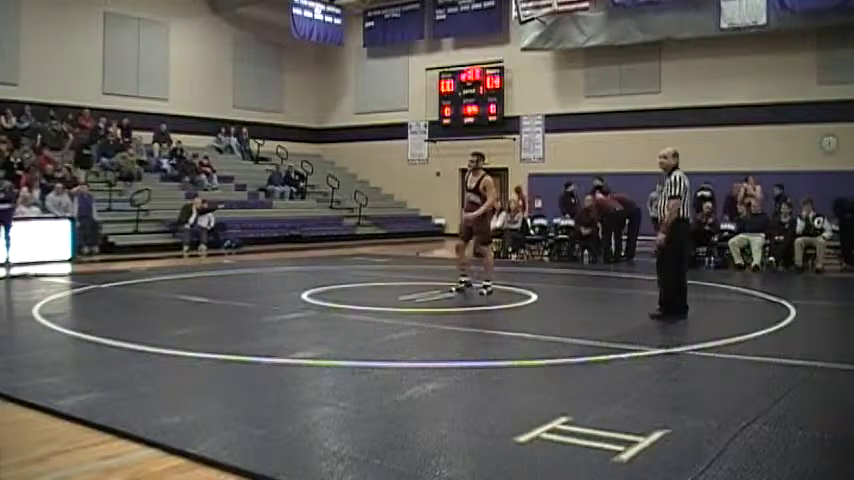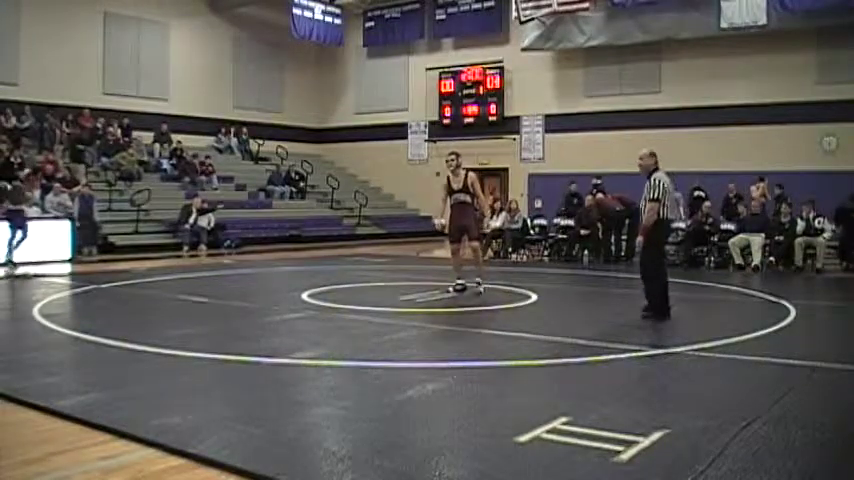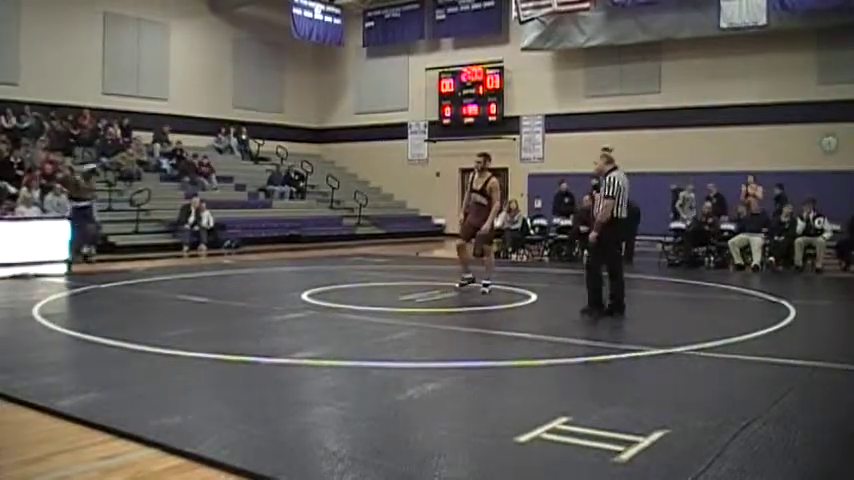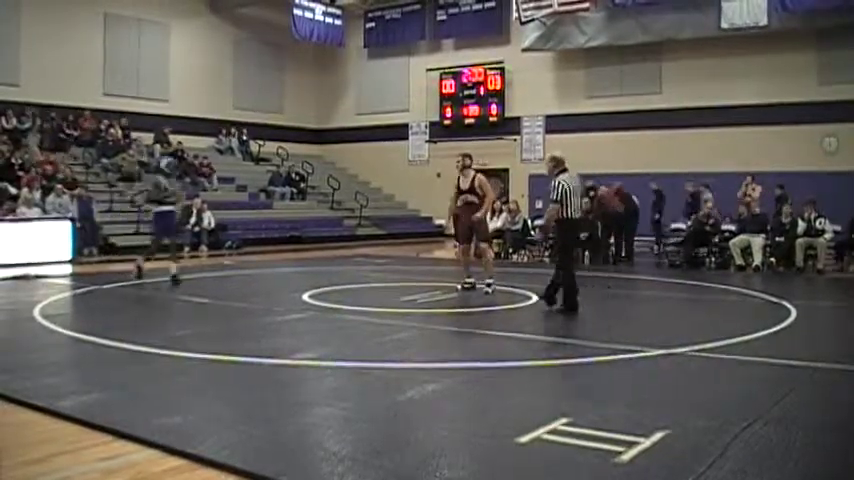
dt=1s
person 1, frame 1
left shoulder: (675, 177)
right shoulder: (676, 177)
left elbow: (673, 207)
left wrist: (662, 231)
left hip: (674, 228)
right hip: (681, 228)
left knee: (665, 268)
right knee: (678, 270)
left ankle: (668, 308)
right ankle: (680, 308)
person 1, frame 2
left shoulder: (655, 180)
right shoulder: (657, 177)
left elbow: (652, 210)
left wrist: (642, 233)
left hip: (656, 228)
right hip: (656, 227)
left knee: (655, 268)
right knee: (648, 266)
left ankle: (660, 309)
right ankle: (654, 303)
person 1, frame 3
left shoulder: (611, 178)
right shoulder: (619, 176)
left elbow: (607, 207)
left wrist: (595, 229)
left hip: (609, 226)
right hip: (617, 225)
left knee: (593, 265)
right knee: (614, 267)
left ankle: (596, 305)
right ankle: (617, 305)
person 1, frame 4
left shoulder: (558, 182)
right shoulder: (575, 177)
left elbow: (554, 209)
left hip: (565, 225)
right hip: (575, 223)
left knee: (565, 265)
right knee: (563, 263)
left ankle: (570, 303)
right ankle: (550, 294)
person 2, frame 1
left shoulder: (486, 180)
right shoulder: (468, 175)
left elbow: (491, 201)
left wrist: (476, 214)
right wrist: (464, 212)
left hip: (481, 218)
right hip: (468, 217)
left knee: (484, 250)
right knee: (459, 246)
left ankle: (488, 283)
right ankle: (464, 279)
person 2, frame 2
left shoulder: (470, 176)
right shoulder: (447, 180)
left elbow: (480, 196)
right elbow: (444, 200)
left wrist: (486, 215)
right wrist: (440, 218)
left hip: (470, 214)
right hip: (454, 216)
left knee: (475, 246)
right knee: (454, 249)
left ankle: (479, 279)
right ankle: (459, 282)
person 2, frame 3
left shoulder: (493, 181)
right shoulder: (472, 176)
left elbow: (496, 204)
left wrist: (488, 223)
right wrist: (462, 212)
left hip: (485, 218)
right hip: (471, 215)
left knee: (487, 249)
right knee: (460, 244)
left ankle: (487, 282)
right ankle: (467, 276)
person 2, frame 4
left shoulder: (479, 178)
right shoulder: (458, 180)
left elbow: (491, 196)
right elbow: (454, 200)
left wrist: (482, 212)
right wrist: (449, 218)
left hip: (477, 216)
right hip: (463, 217)
left knee: (484, 248)
right knee: (463, 249)
left ankle: (490, 281)
right ankle: (469, 280)
